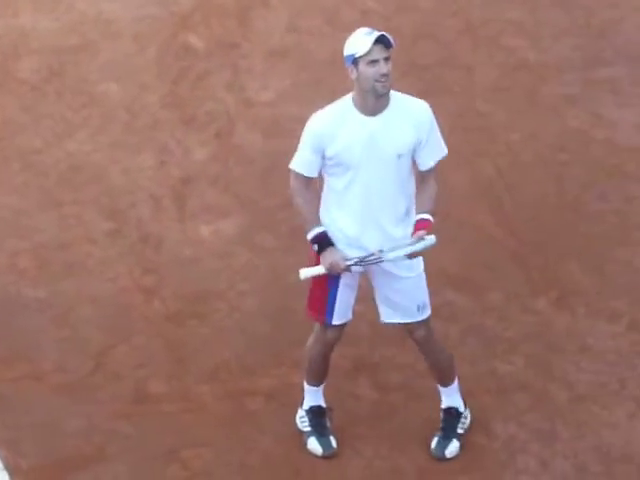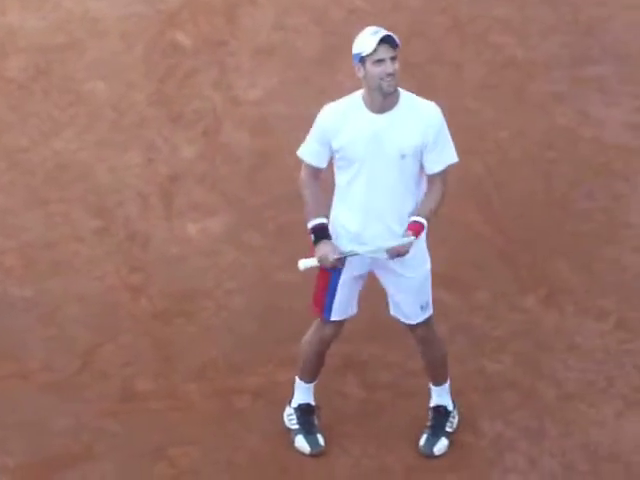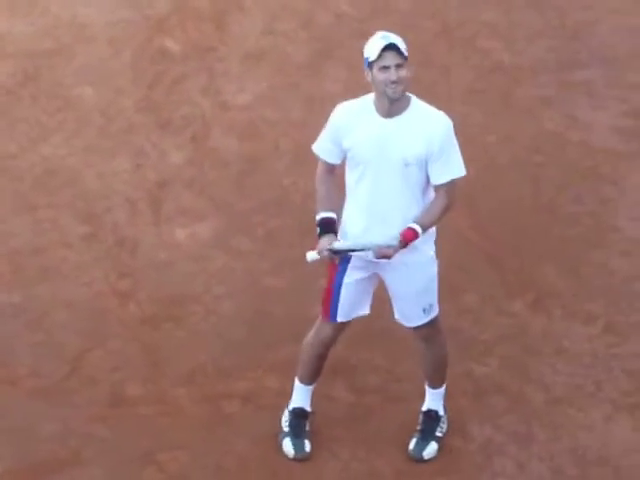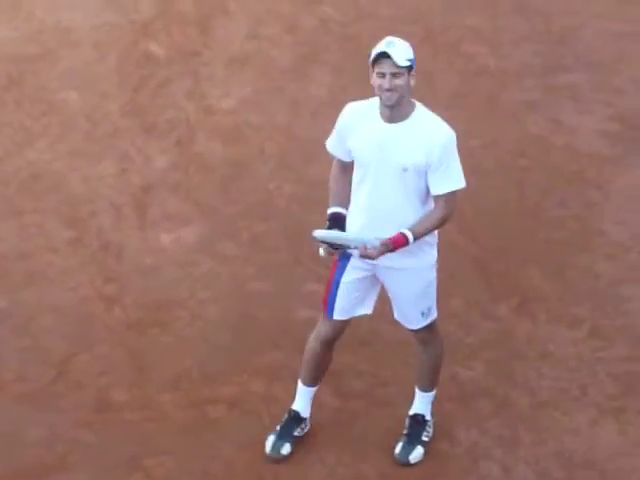
dt=0.1s
person 1, frame 1
left shoulder: (416, 114)
right shoulder: (325, 123)
left elbow: (427, 177)
right elbow: (300, 184)
left wrist: (422, 224)
right wrist: (322, 244)
left hip: (399, 246)
right hip: (342, 248)
left knee: (420, 332)
right knee: (327, 333)
left ankle: (454, 408)
right ankle: (312, 408)
person 1, frame 2
left shoulder: (426, 115)
right shoulder: (333, 117)
left elbow: (437, 182)
right elbow: (311, 174)
left wrist: (415, 228)
right wrist: (320, 236)
left hip: (402, 246)
right hip: (345, 244)
left knee: (423, 330)
right knee: (325, 329)
left ankle: (443, 407)
right ankle: (300, 406)
person 1, frame 3
left shoulder: (435, 126)
right shoulder: (346, 116)
left elbow: (445, 196)
right elbow: (327, 170)
left wrist: (406, 236)
right wrist: (328, 226)
left hip: (411, 251)
right hip: (355, 243)
left knee: (427, 332)
right knee: (326, 331)
left ankle: (434, 412)
right ankle: (297, 411)
person 1, frame 4
left shoulder: (437, 135)
right shoulder: (353, 116)
left elbow: (444, 207)
left wrist: (396, 242)
right wrist: (336, 222)
left hip: (410, 255)
right hip: (356, 244)
left knee: (426, 335)
right knee: (328, 330)
left ankle: (421, 416)
right ankle: (297, 414)
